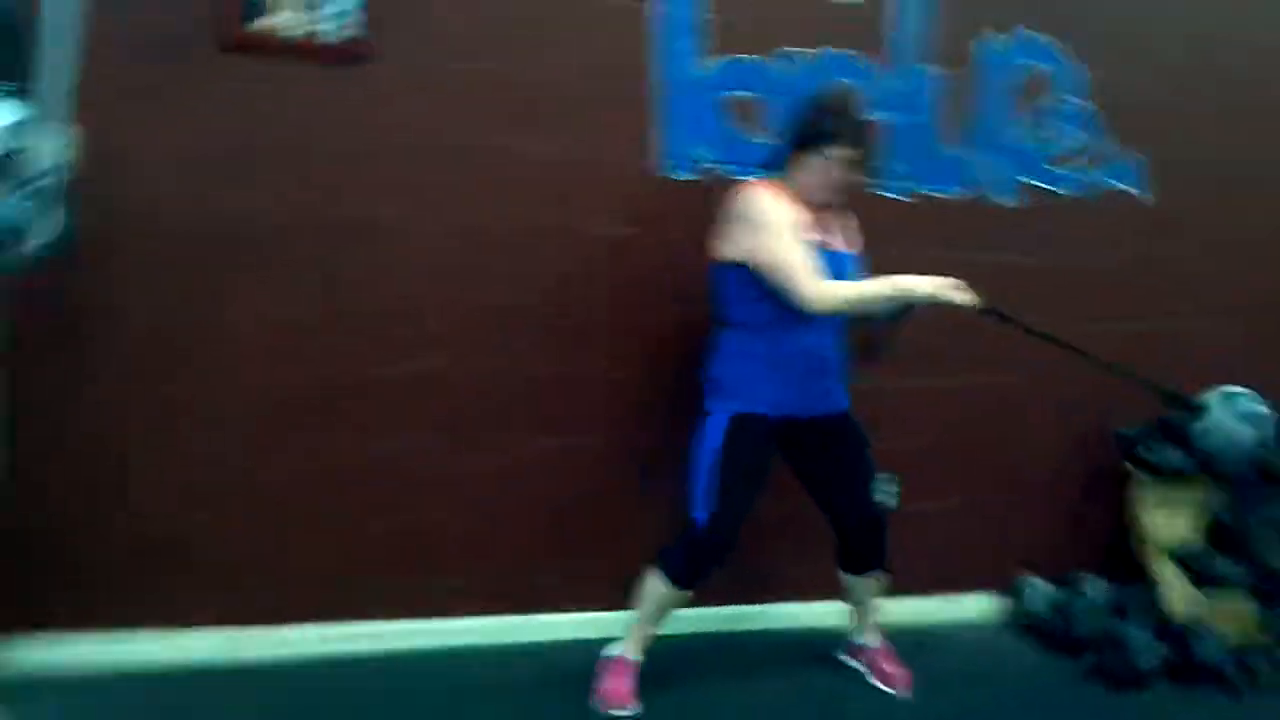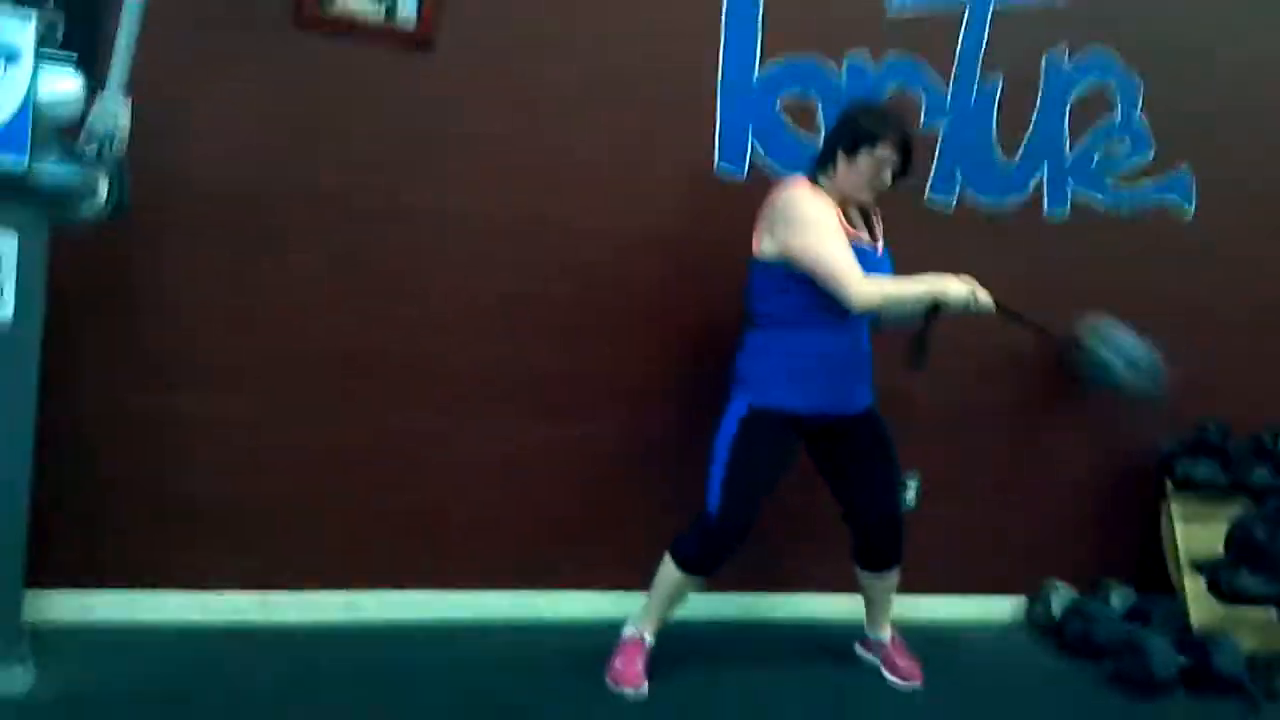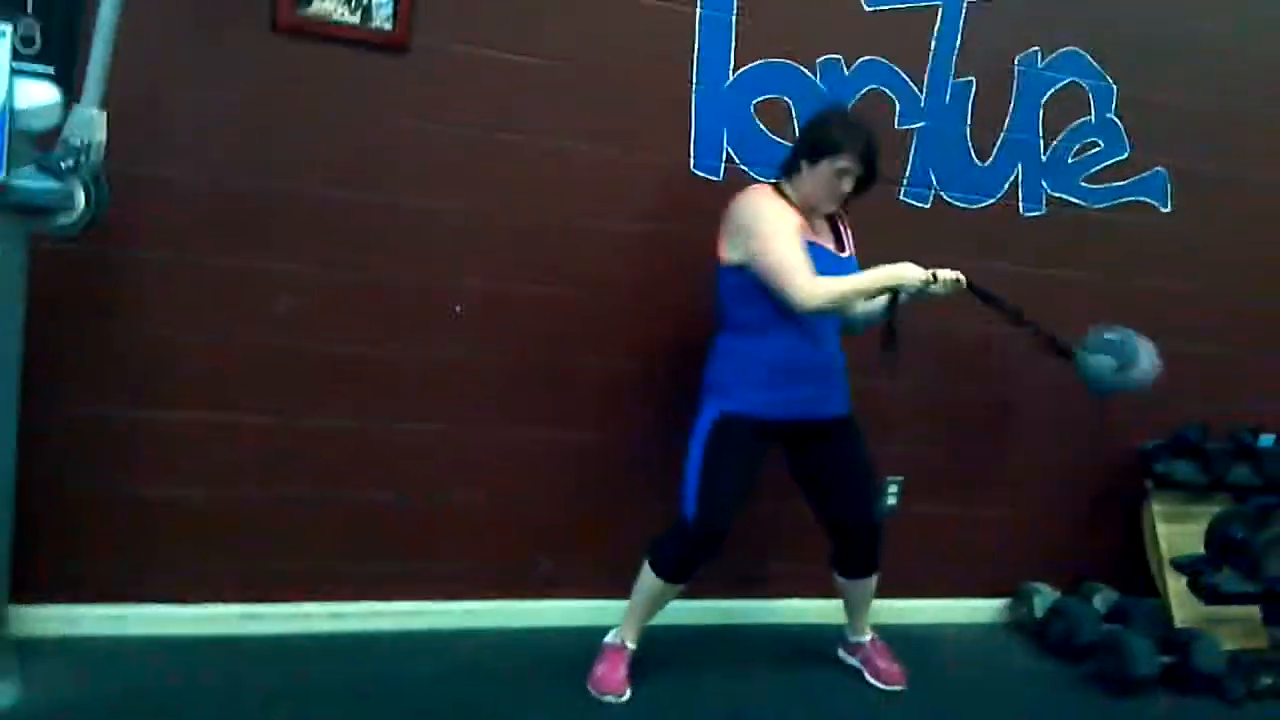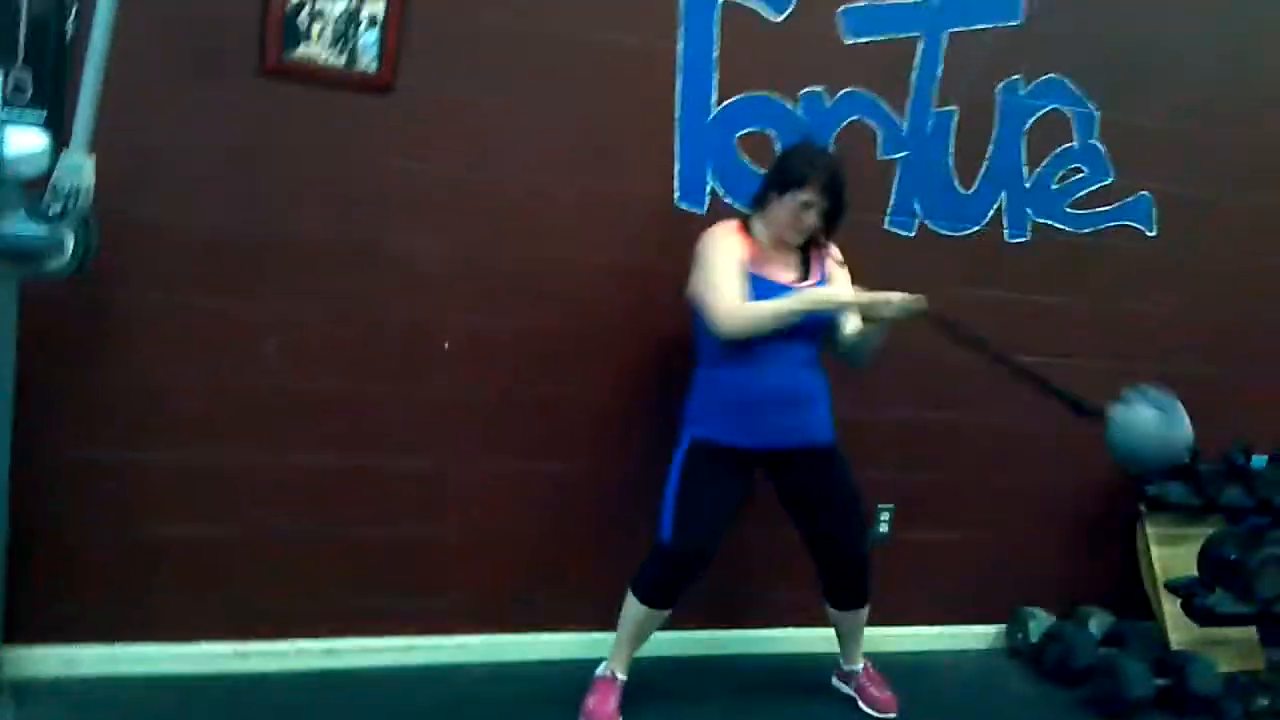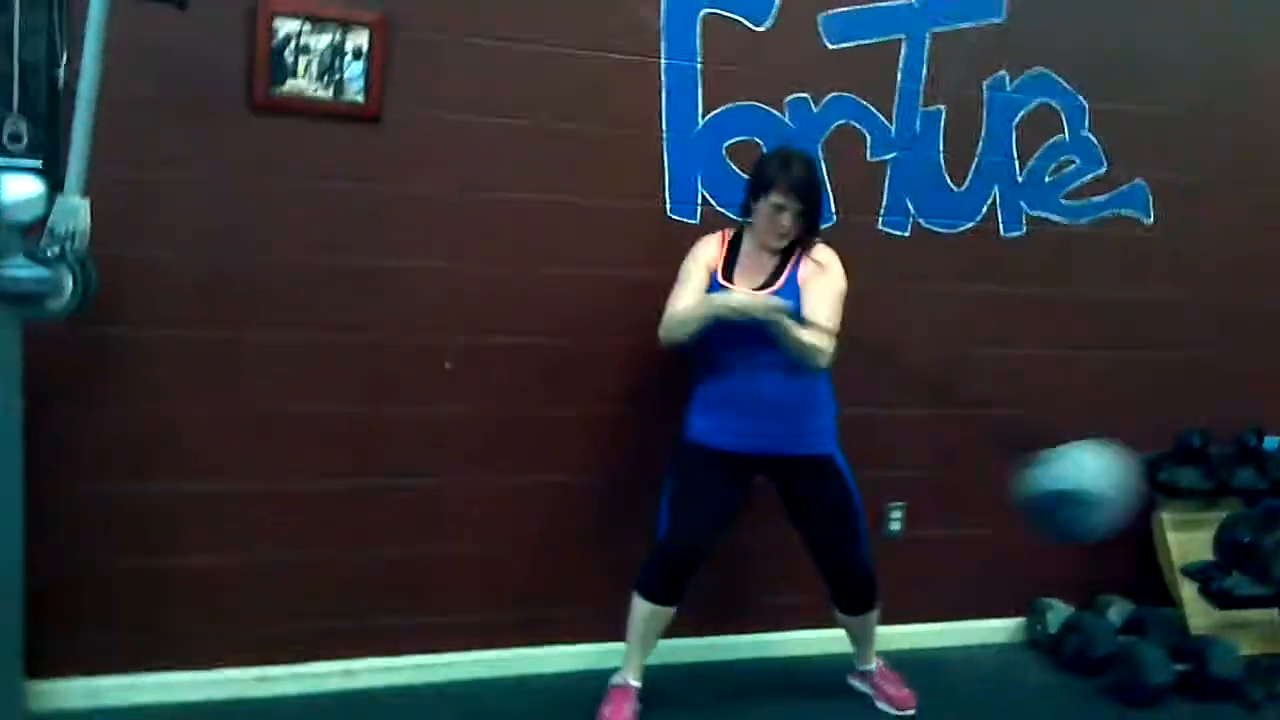
dt=0.1s
person 1, frame 1
left shoulder: (836, 216)
right shoulder: (759, 203)
left elbow: (857, 296)
right elbow: (814, 296)
left wrist: (922, 291)
right wrist: (904, 285)
left hip: (820, 402)
right hip: (747, 402)
left knee: (864, 521)
right knee: (709, 535)
left ankle: (865, 642)
right ankle: (626, 654)
person 1, frame 2
left shoulder: (866, 217)
right shoulder: (798, 200)
left elbow: (878, 304)
right elbow: (854, 293)
left wrist: (945, 297)
right wrist: (934, 286)
left hip: (847, 402)
right hip: (771, 398)
left knee: (883, 520)
right knee: (723, 523)
left ankle: (879, 636)
right ankle: (639, 634)
person 1, frame 3
left shoulder: (838, 224)
right shoulder: (759, 207)
left elbow: (855, 309)
right elbow: (807, 295)
left wrist: (919, 288)
right wrist: (890, 273)
left hip: (821, 407)
right hip: (742, 403)
left knee: (860, 525)
right knee: (700, 530)
left ankle: (860, 639)
right ankle: (621, 642)
person 1, frame 4
left shoulder: (825, 256)
right shoulder: (724, 240)
left elbow: (849, 345)
right elbow: (730, 323)
left wrist: (873, 315)
right wrist: (817, 298)
left hip: (805, 437)
right hip: (721, 433)
left knee: (849, 556)
right knee: (679, 555)
left ankle: (853, 668)
right ankle: (612, 671)
person 1, frame 5
left shoulder: (819, 262)
right shoulder: (712, 251)
left elbow: (820, 354)
right elbow: (669, 332)
left wrist: (779, 318)
right wrist: (723, 305)
left hip: (805, 442)
right hip: (719, 437)
left knee: (850, 565)
right knee: (675, 553)
left ankle: (868, 668)
